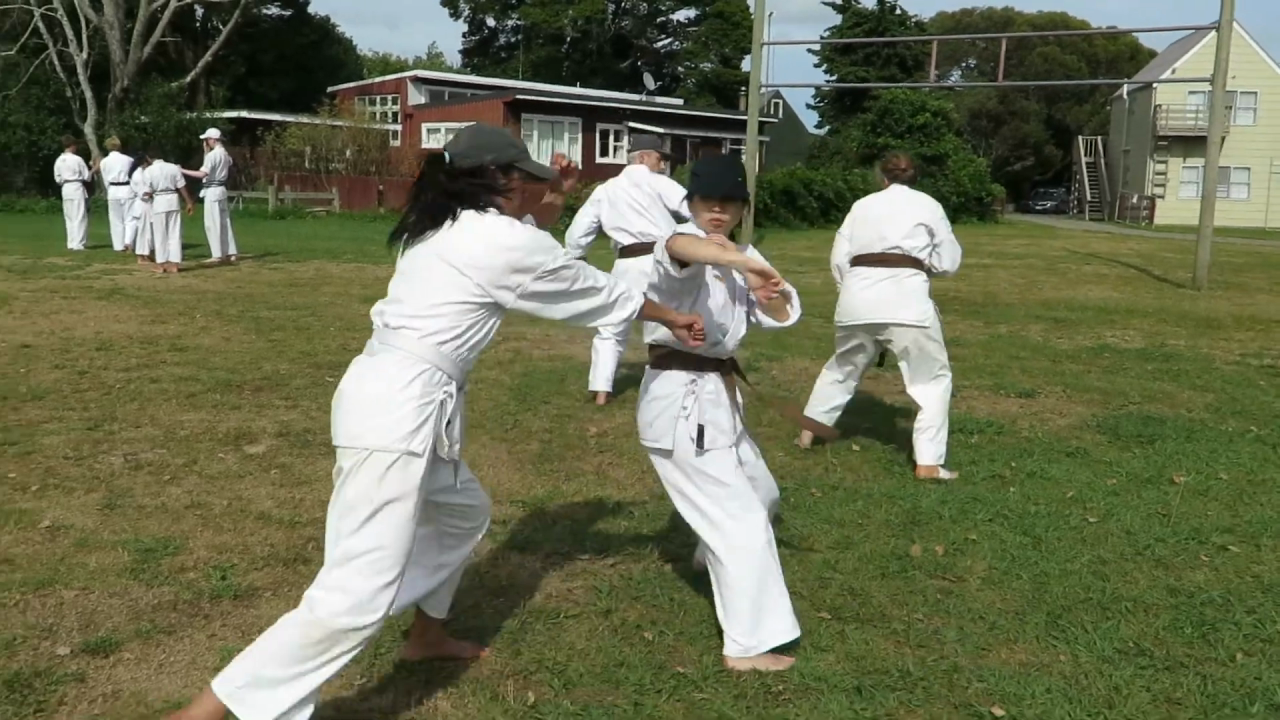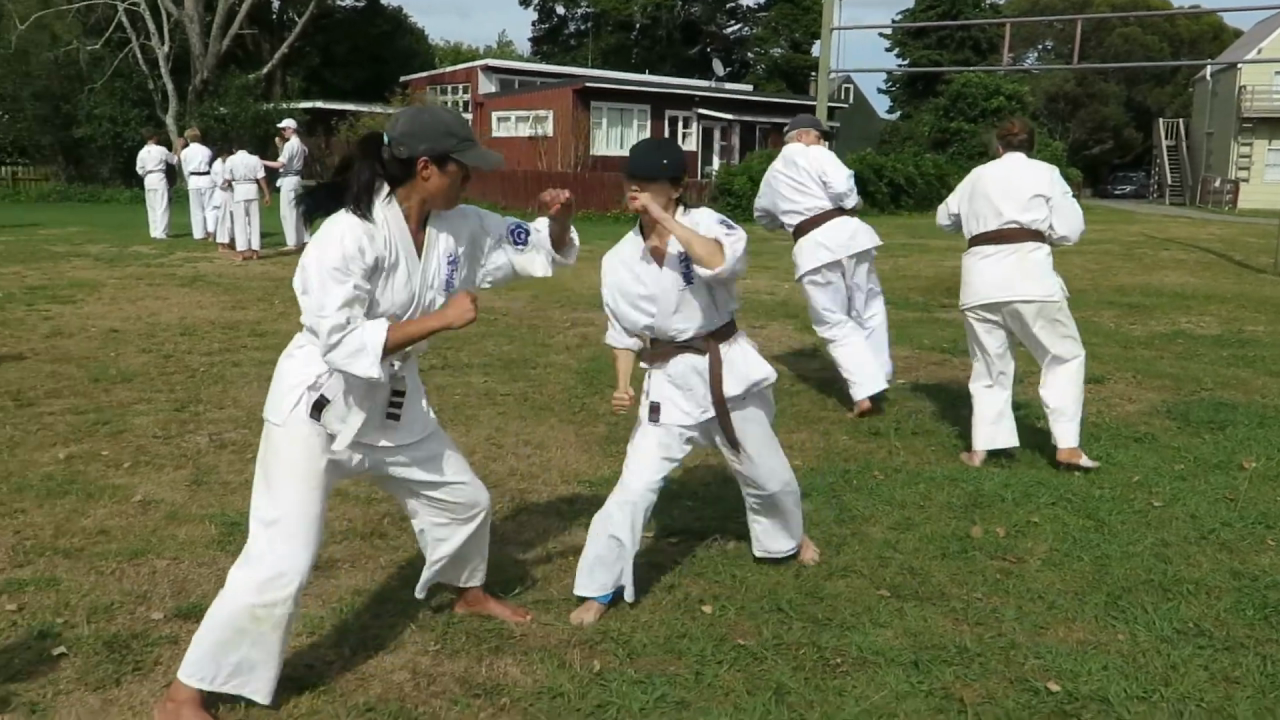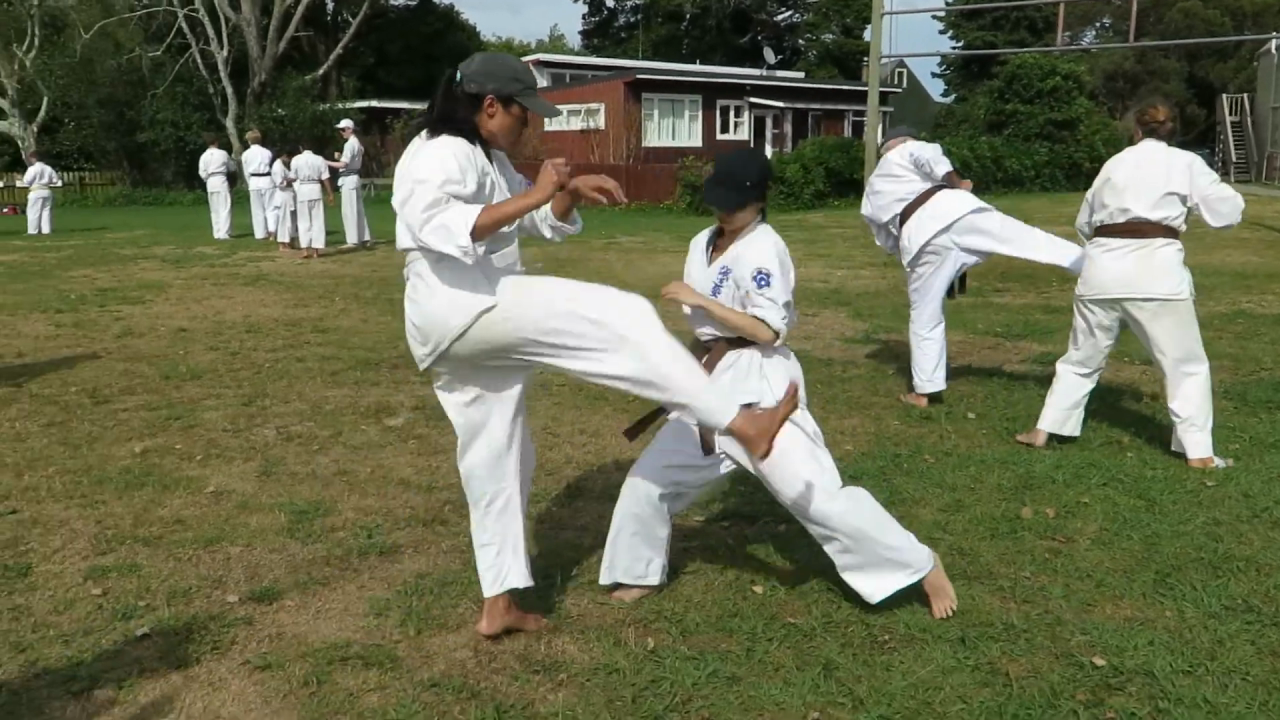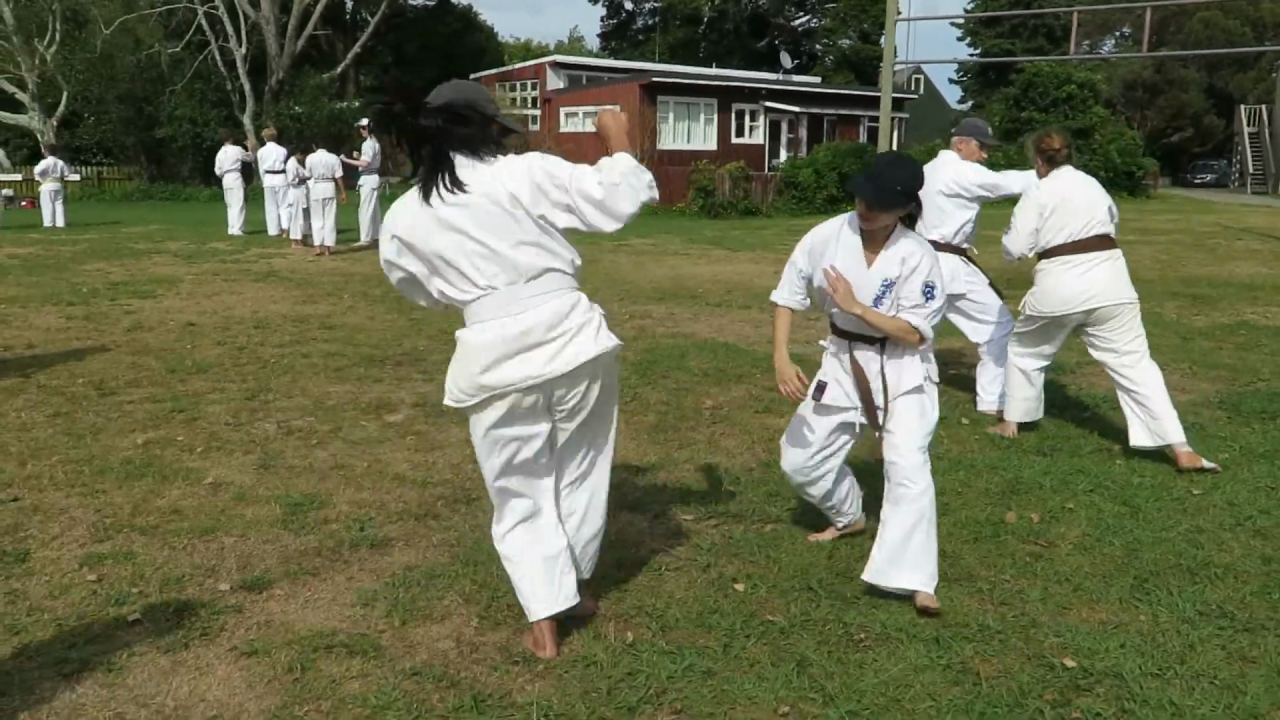
dt=0.5s
person 1, frame 1
left shoulder: (441, 231)
right shoulder: (510, 243)
right elbow: (591, 293)
left wrist: (544, 202)
right wrist: (672, 317)
left hip: (401, 406)
right hip: (395, 412)
left knee: (461, 514)
right knee: (354, 593)
left ankle: (423, 633)
person 1, frame 2
left shoulder: (457, 226)
right shoulder: (347, 234)
left elbow: (540, 249)
right elbow: (342, 344)
left wrist: (558, 217)
right wrist: (439, 320)
left hip: (389, 402)
right hip: (317, 397)
left knee: (462, 499)
right knee: (280, 561)
left ankle: (467, 594)
person 1, frame 3
left shoulder: (483, 160)
right shoulder: (439, 153)
left elbow: (544, 218)
right elbow: (442, 229)
left wrist: (575, 189)
right wrist: (528, 198)
left hip: (455, 336)
right hip: (461, 307)
left knee: (494, 464)
right knee: (619, 321)
left ankle: (498, 604)
right ankle: (741, 423)
person 1, frame 4
left shoulder: (403, 213)
right shoulder: (526, 171)
left elbow: (418, 288)
right elbow: (619, 195)
right wrist: (618, 141)
left hip: (493, 356)
right hip: (569, 331)
left knee: (518, 497)
right knee: (581, 469)
left ankle: (544, 627)
right ankle: (576, 588)
person 2, frame 1
left shoulder: (736, 253)
right shoulder: (689, 245)
left elbow: (782, 311)
right elbow: (675, 246)
left wrist: (760, 280)
right wrist: (744, 259)
left hip: (713, 395)
right hip: (676, 404)
left knee: (754, 495)
right knee: (736, 519)
left ankle: (712, 558)
right ankle: (750, 645)
person 2, frame 2
left shoulder: (705, 222)
right shoulder: (619, 261)
left elbow: (721, 261)
right elbow: (622, 331)
left wrist: (663, 219)
right wrist: (623, 387)
left hip: (728, 369)
right hip: (671, 380)
left knee: (766, 472)
right knee: (634, 489)
left ankle: (786, 538)
right ankle: (600, 589)
person 2, frame 3
left shoulder: (767, 251)
right shoulder: (701, 245)
left elbow: (765, 332)
left wrist: (699, 303)
left hip: (763, 385)
right hip: (717, 386)
left knee: (818, 495)
right knee: (647, 477)
left ankle: (925, 569)
right ankle: (640, 573)
person 2, frame 4
left shoulder: (918, 255)
right shoulder: (825, 237)
left elbow: (915, 334)
right elbow: (787, 299)
left wrist: (855, 306)
right wrist: (782, 357)
left hip: (901, 370)
right hip: (844, 361)
left knee: (907, 467)
right knee: (803, 456)
left ankle: (916, 579)
right ankle: (849, 517)
person 3, frame 1
left shoulder: (862, 206)
right shoulder: (928, 205)
left elbow: (840, 263)
right elbow: (948, 262)
left hip: (858, 297)
right hip: (905, 297)
left knee: (843, 366)
right knee: (932, 379)
left ankle: (809, 432)
right ankle: (927, 463)
person 3, frame 2
left shoulder: (978, 176)
right shoulder: (1046, 173)
left elbow: (945, 218)
right elbow: (1069, 230)
left hip: (981, 277)
right hip: (1028, 273)
left knee: (990, 367)
right knee: (1065, 356)
left ankle: (980, 448)
right ankle: (1067, 446)
person 3, frame 3
left shoulder: (1115, 164)
right shoulder: (1186, 163)
left elbow: (1088, 223)
right elbow: (1228, 211)
right wrist: (1197, 198)
left hip: (1104, 268)
right hip: (1155, 270)
left knee: (1084, 358)
right knee: (1186, 362)
left ankle: (1042, 431)
right ankle: (1198, 452)
person 3, frame 4
left shoulder: (1039, 192)
right shoulder: (1091, 184)
left elbow: (1016, 248)
left wrist: (1022, 234)
left hip: (1058, 285)
right hip: (1108, 280)
left knee: (1024, 348)
right knee: (1133, 364)
left ankle: (1012, 422)
right ankle: (1181, 450)
person 4, frame 1
left shoulder: (604, 191)
right shoulder: (658, 183)
left elbow: (577, 233)
right elbow: (691, 209)
left hip: (629, 268)
left knee: (611, 332)
left ankle: (601, 390)
person 4, frame 2
left shoulder: (773, 174)
right shoulder: (815, 156)
left elbow: (764, 216)
right elbow: (842, 187)
right wrist: (850, 204)
left hip: (812, 248)
right hip: (847, 233)
left knee: (835, 327)
right knee: (870, 309)
left ankle: (864, 393)
right ankle: (877, 379)
person 4, frame 3
left shoulder: (871, 193)
right shoulder: (900, 155)
left elbow: (888, 243)
right elbow: (925, 154)
right wrist: (954, 180)
left hip: (918, 239)
right hip: (952, 214)
left knee: (925, 318)
right knee: (1031, 240)
left ankle: (922, 391)
person 4, frame 4
left shoulder: (929, 171)
right shoulder: (961, 172)
right elbow: (1010, 183)
right hip: (947, 266)
right knee: (998, 327)
right ankle: (994, 401)
